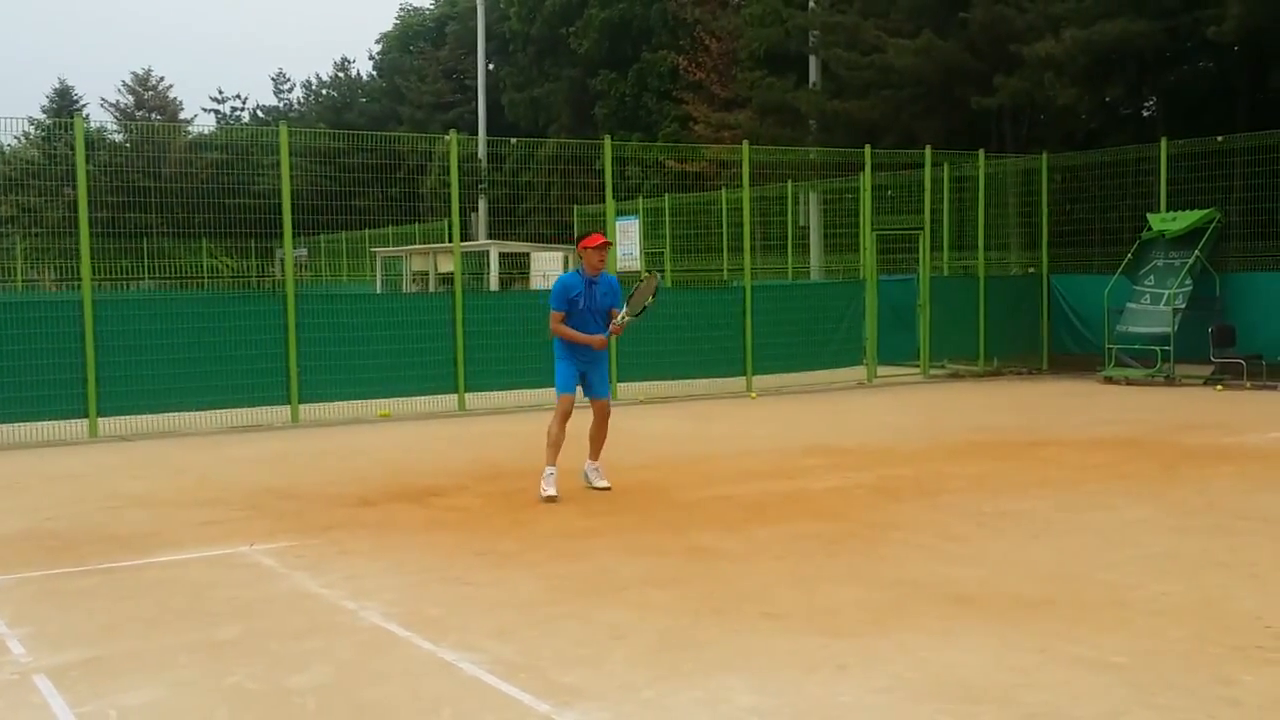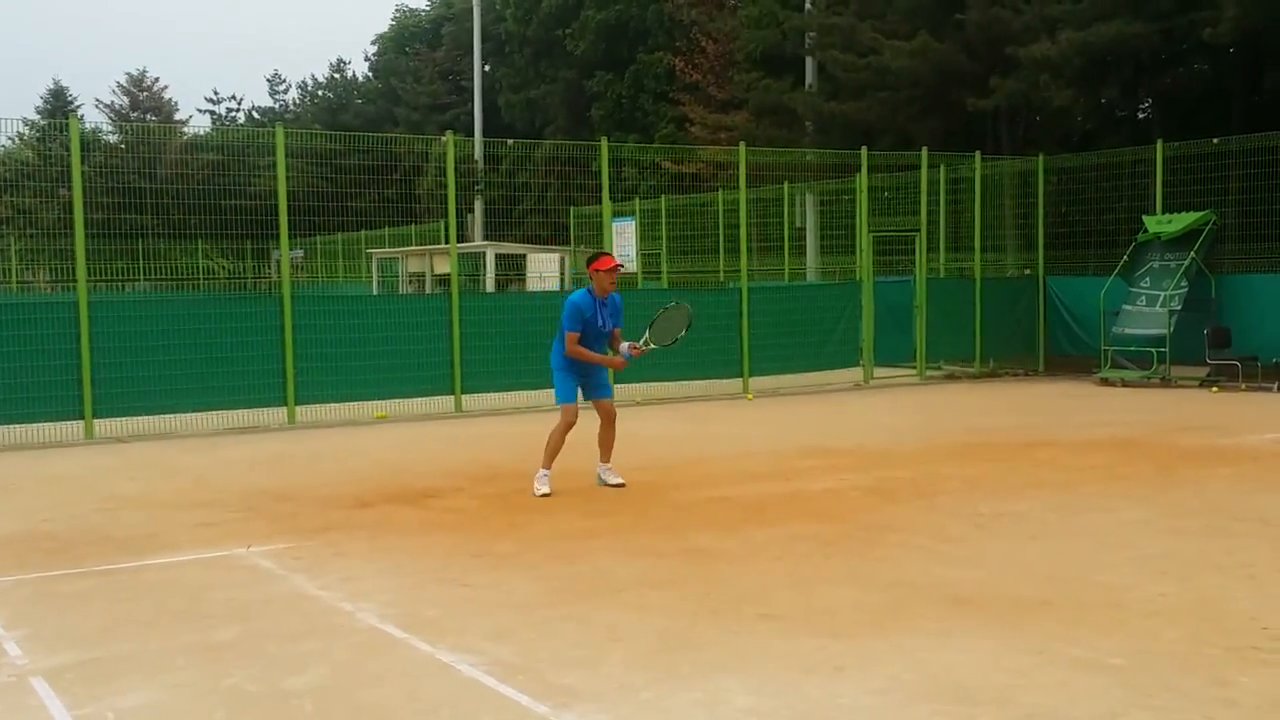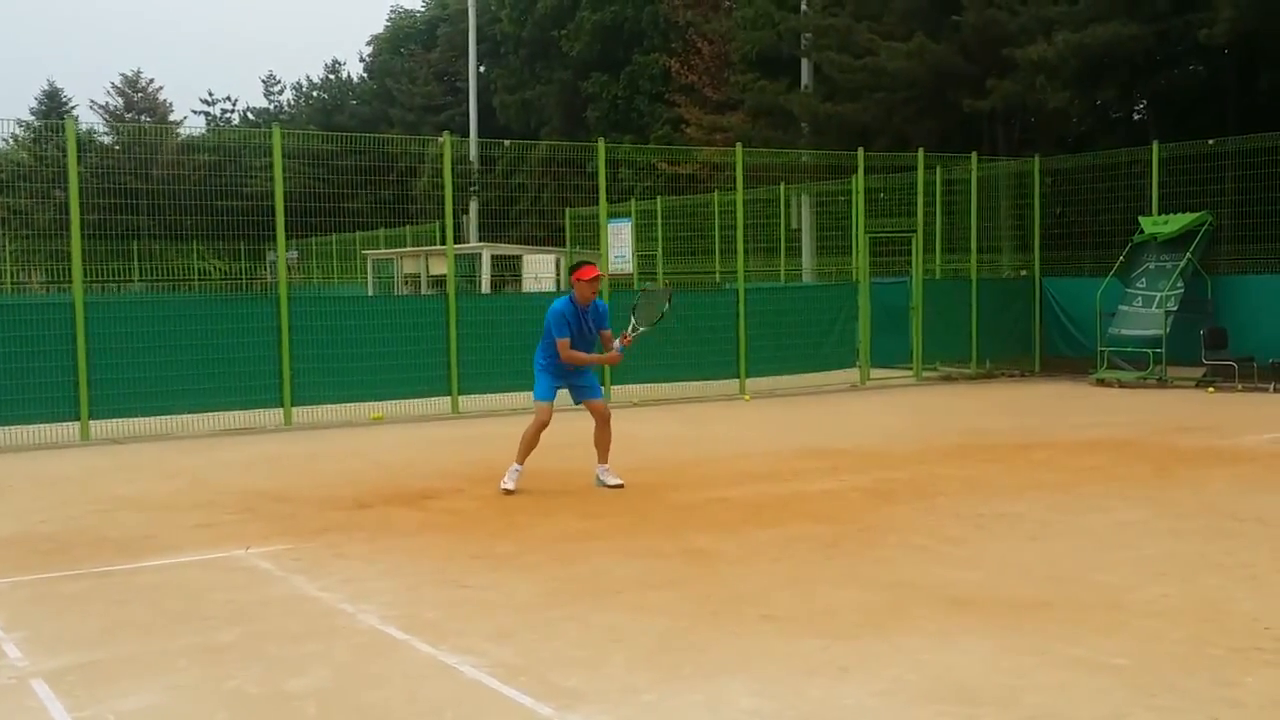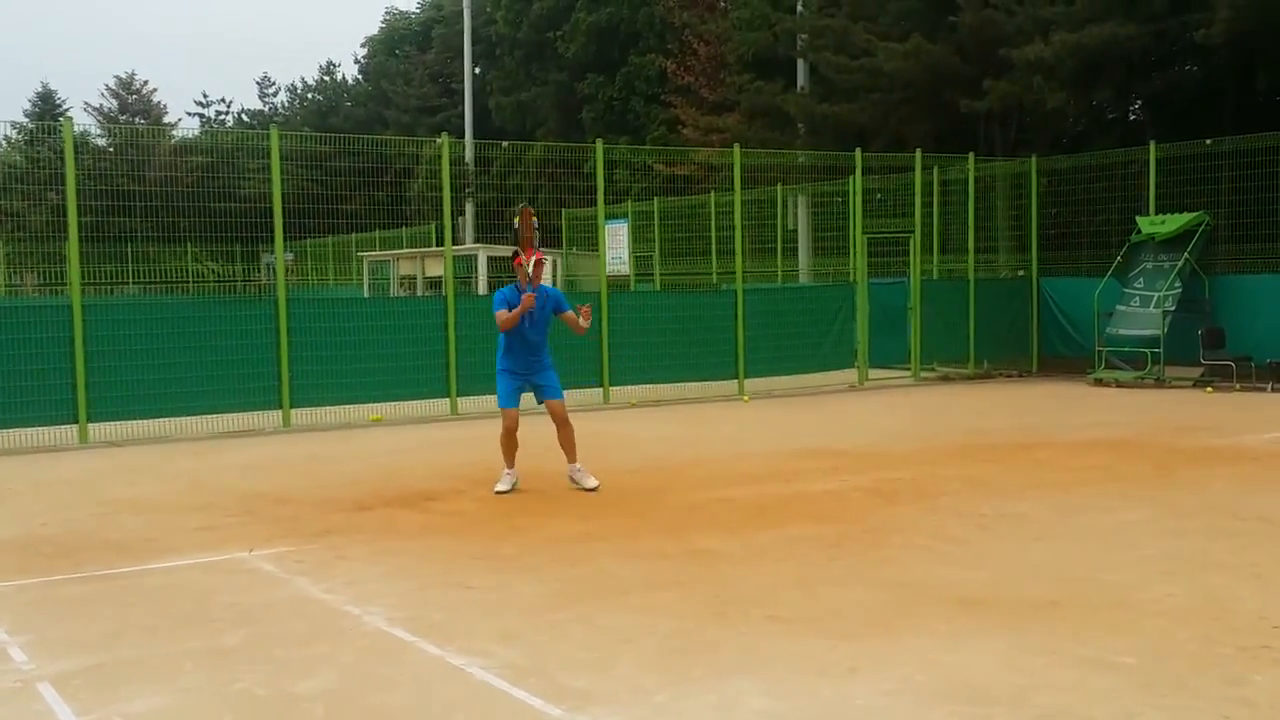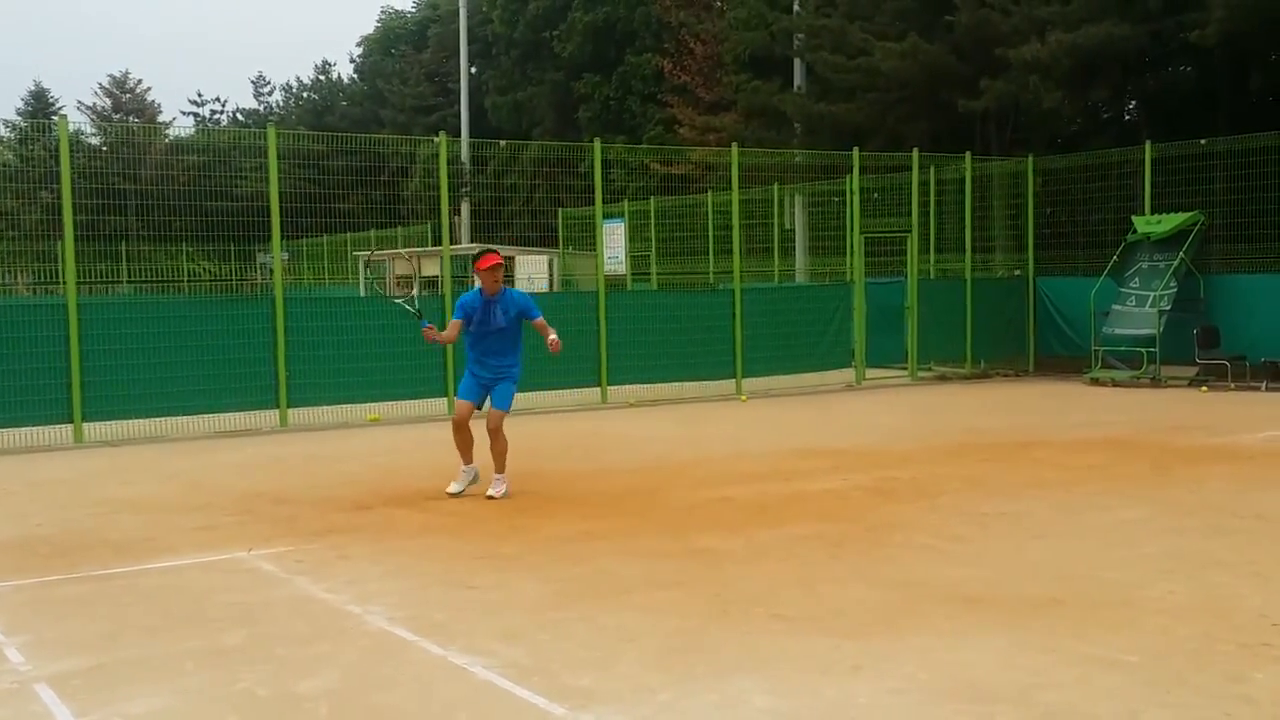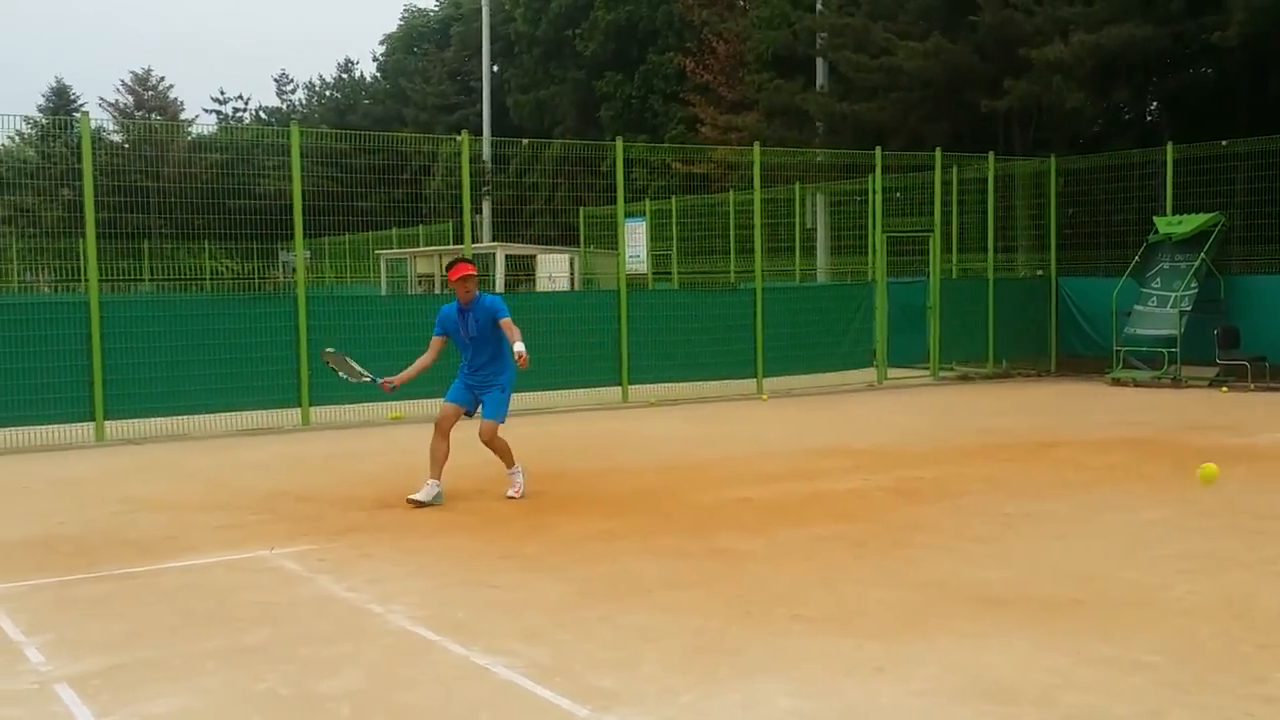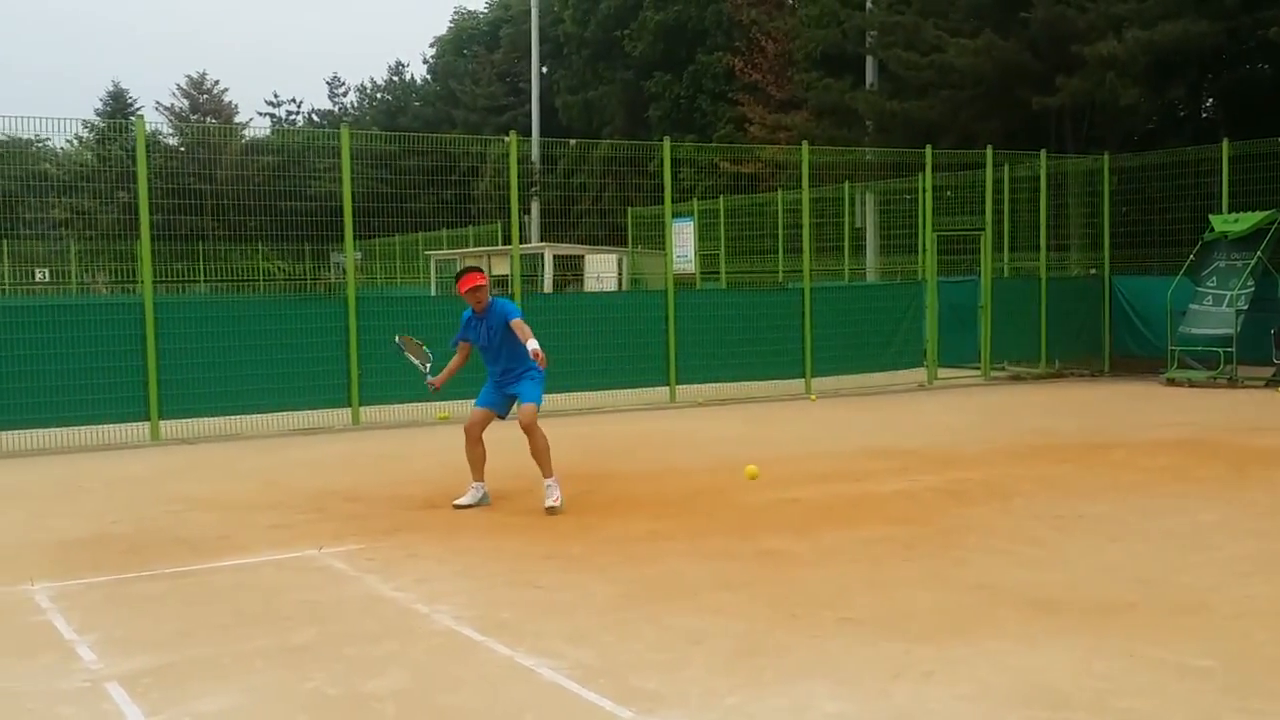
dt=0.3s
person 1, frame 1
left shoulder: (612, 283)
right shoulder: (565, 283)
left elbow: (615, 319)
right elbow: (555, 326)
left wrist: (616, 328)
right wrist: (589, 339)
left hip: (597, 358)
right hip: (568, 355)
left knee: (603, 412)
right knee: (563, 409)
left ankle: (592, 467)
right ankle: (549, 474)
person 1, frame 2
left shoulder: (615, 301)
right shoulder: (576, 302)
left elbow: (614, 339)
right elbow: (571, 348)
left wrist: (626, 349)
right wrist: (608, 361)
left hip: (594, 364)
right hip: (566, 365)
left knee: (609, 414)
right knee: (568, 419)
left ankle: (605, 469)
right ankle: (543, 474)
person 1, frame 3
left shoulder: (600, 308)
right shoulder: (559, 310)
left elbow: (607, 342)
right elbow: (565, 354)
right wrist: (602, 358)
left hip: (581, 369)
right hip: (549, 368)
left knee: (603, 414)
right knee: (542, 420)
left ankle: (603, 470)
right ankle: (514, 470)
person 1, frame 4
left shoulder: (552, 295)
right shoulder: (504, 295)
left elbow: (577, 326)
right elbow: (502, 326)
left wrist: (584, 319)
right wrist: (521, 309)
left hip: (541, 367)
right hip: (510, 369)
left knee: (560, 417)
right knee: (509, 425)
left ankle: (576, 470)
right ankle: (509, 473)
person 1, frame 5
left shoulder: (520, 299)
right shoulder: (466, 301)
left elbow: (543, 327)
right elbow: (452, 334)
left wrist: (552, 337)
right wrist: (437, 335)
left hip: (506, 373)
right hip: (476, 371)
left knee: (494, 426)
right knee: (459, 419)
left ankle: (500, 478)
right ankle: (468, 470)
person 1, frame 6
left shoulder: (493, 303)
right shoulder: (447, 314)
left elbow: (510, 328)
right elbow: (431, 354)
left wrist: (519, 347)
right wrist: (399, 379)
left hip: (498, 378)
right hip: (467, 378)
left knee: (488, 435)
right knee: (442, 422)
left ankle: (514, 471)
right ankle: (433, 487)
person 1, frame 7
left shoulder: (505, 307)
right shoulder: (467, 318)
left elbow: (521, 328)
right elbow: (462, 354)
left wrist: (532, 345)
right wrist: (439, 379)
left hip: (527, 375)
right hip: (497, 381)
left knee: (527, 422)
right knee: (471, 428)
left ankle: (550, 484)
right ankle: (478, 489)
